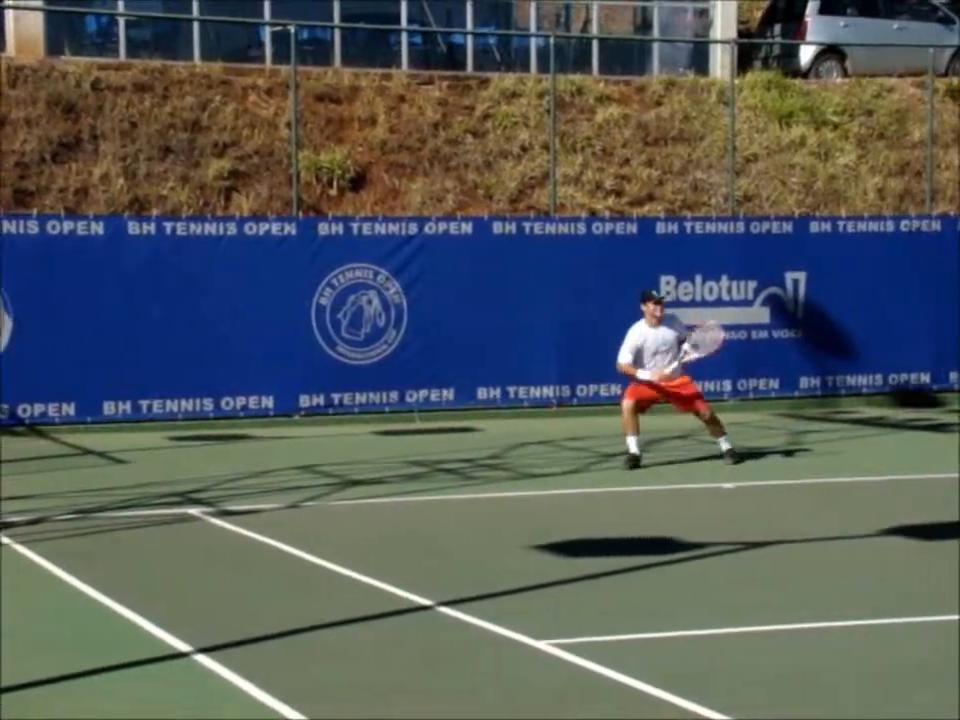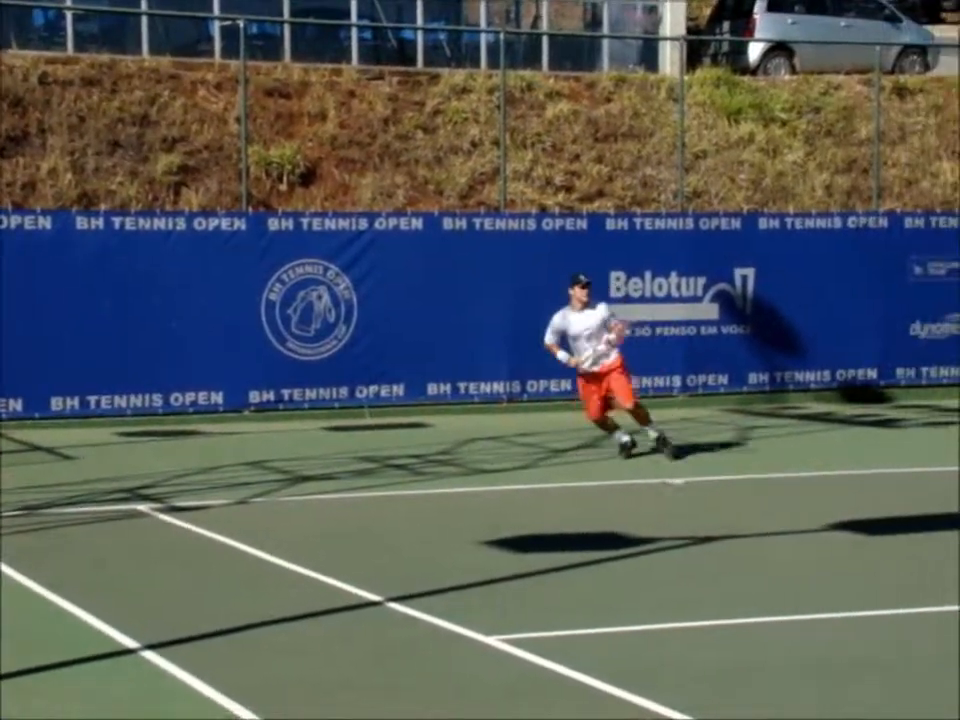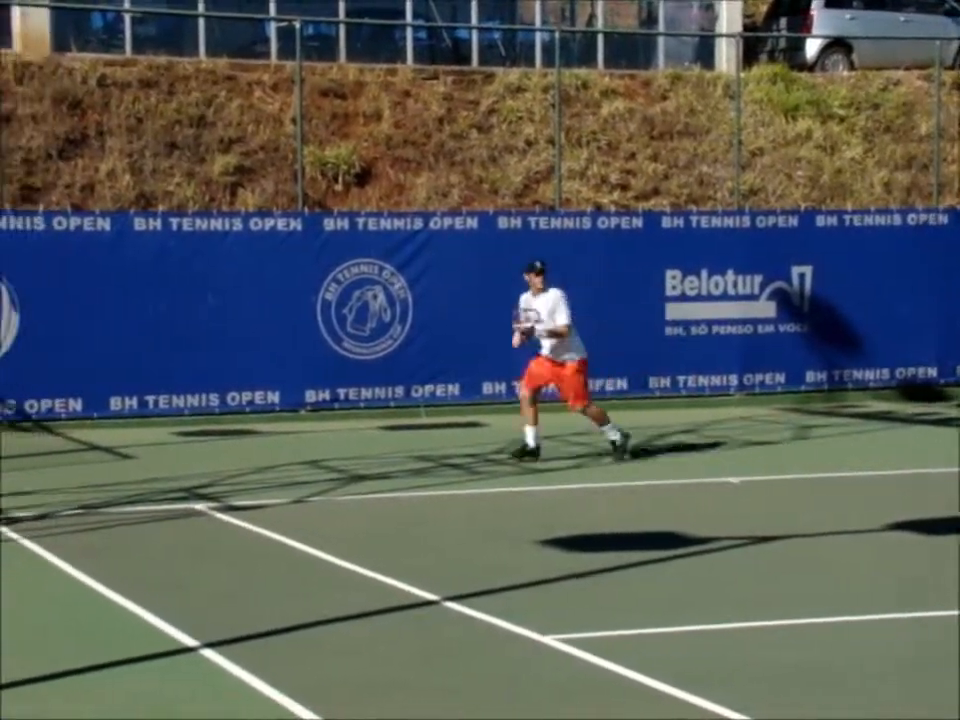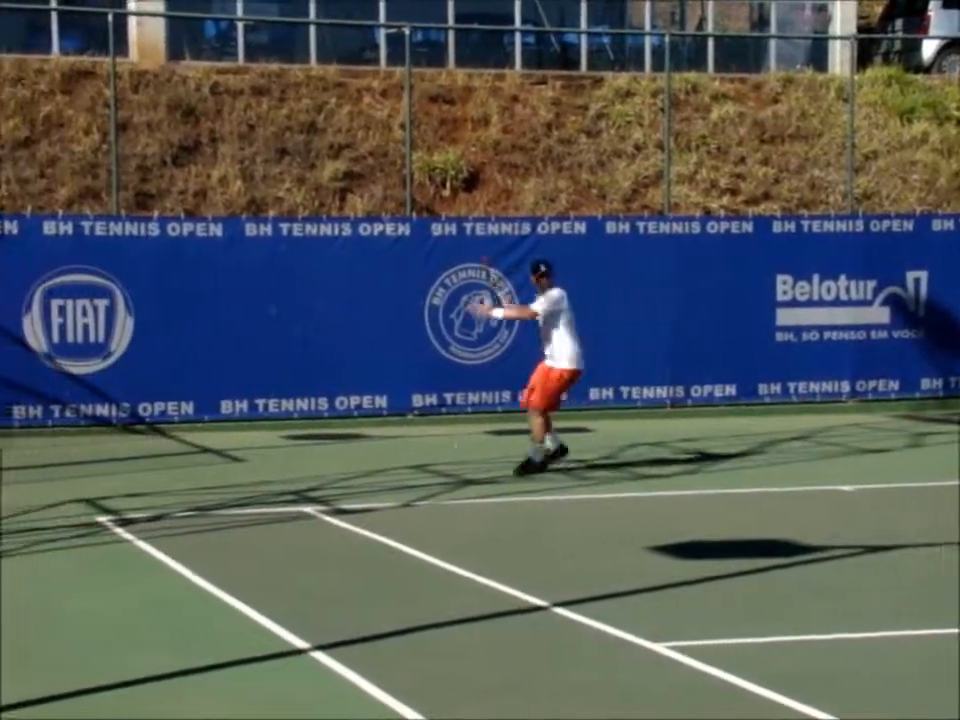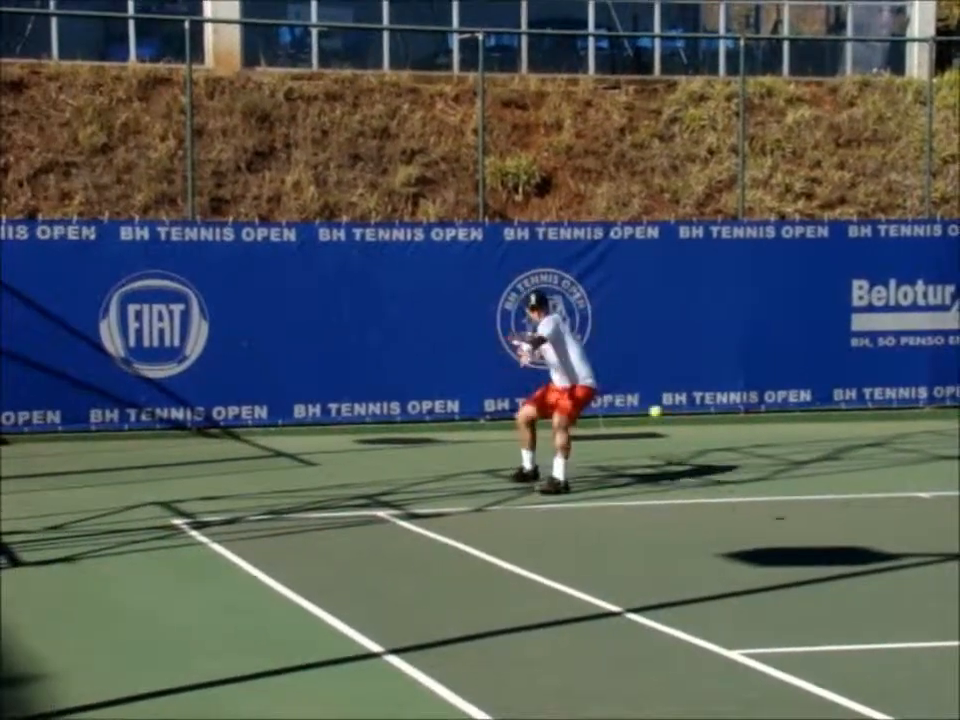
dt=0.4s
person 1, frame 1
left shoulder: (672, 321)
right shoulder: (635, 333)
left elbow: (685, 340)
right elbow: (622, 365)
right wrist: (647, 374)
left hip: (677, 379)
right hip: (647, 381)
left knee: (706, 414)
right knee: (628, 405)
left ankle: (727, 449)
right ankle: (634, 453)
person 1, frame 2
left shoulder: (601, 309)
right shoulder: (560, 318)
left elbow: (617, 327)
right elbow: (549, 344)
left wrist: (615, 336)
right wrist: (565, 357)
left hip: (611, 364)
right hip: (586, 373)
left knee: (630, 405)
right knee: (596, 416)
left ankle: (658, 438)
right ankle: (625, 439)
person 1, frame 3
left shoulder: (556, 296)
right shoulder: (525, 299)
left elbow: (565, 331)
right elbow: (523, 323)
left wrist: (534, 329)
right wrist: (520, 333)
left hip: (571, 358)
right hip: (547, 357)
left knee: (581, 405)
right knee: (525, 393)
left ankle: (617, 438)
right ankle: (532, 445)
person 1, frame 4
left shoulder: (557, 295)
right shoulder: (542, 297)
left elbow: (528, 313)
left wrist: (493, 311)
right wrist: (504, 311)
left hip: (566, 366)
right hip: (551, 361)
left knee: (535, 408)
right knee: (530, 403)
left ankle: (536, 459)
right ankle: (554, 446)
person 1, frame 5
left shoulder: (550, 322)
right shoulder: (545, 325)
left elbow: (540, 340)
left wrist: (527, 344)
right wrist: (529, 350)
left hip: (580, 386)
right hip: (558, 385)
left knee: (559, 422)
right knee: (523, 416)
left ankle: (559, 479)
right ankle: (529, 468)
